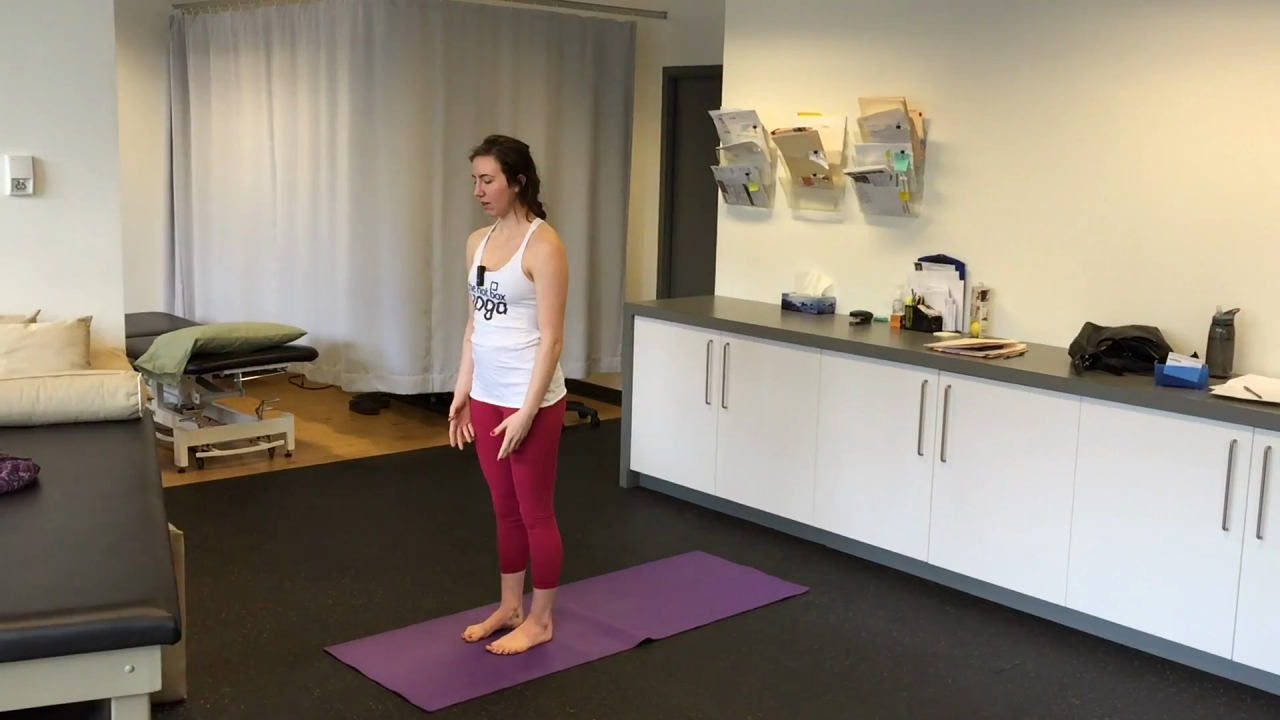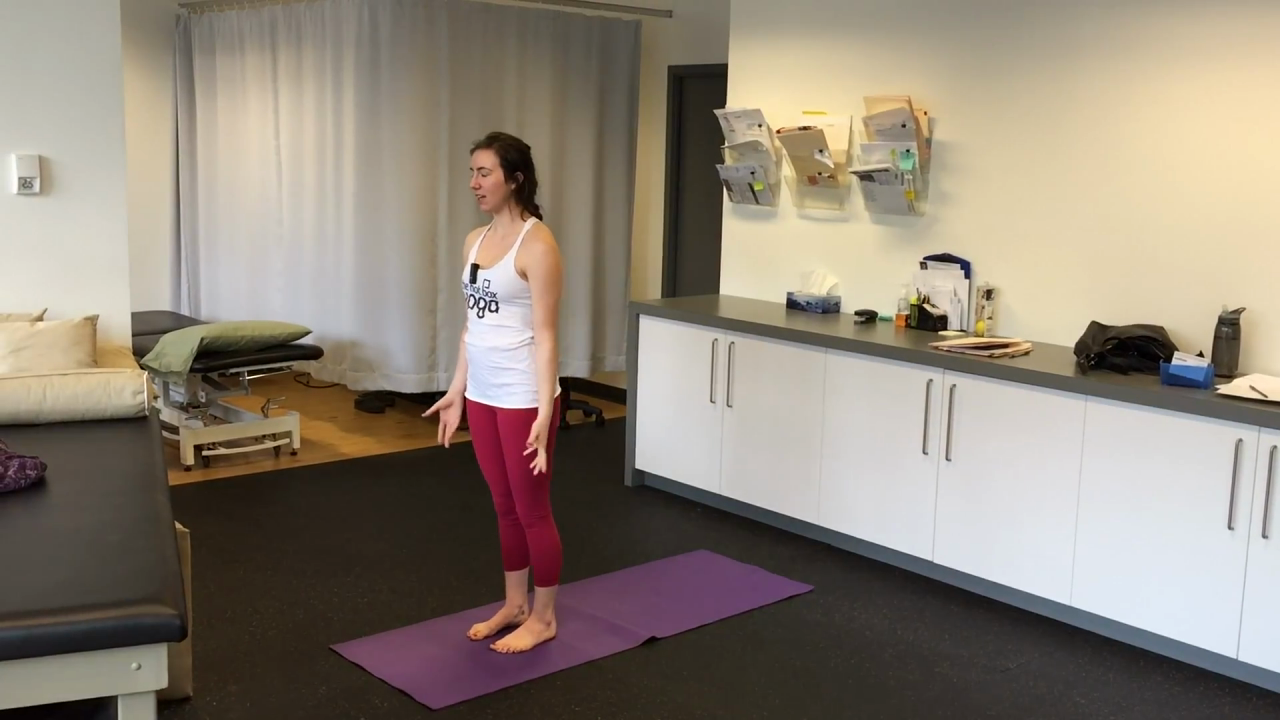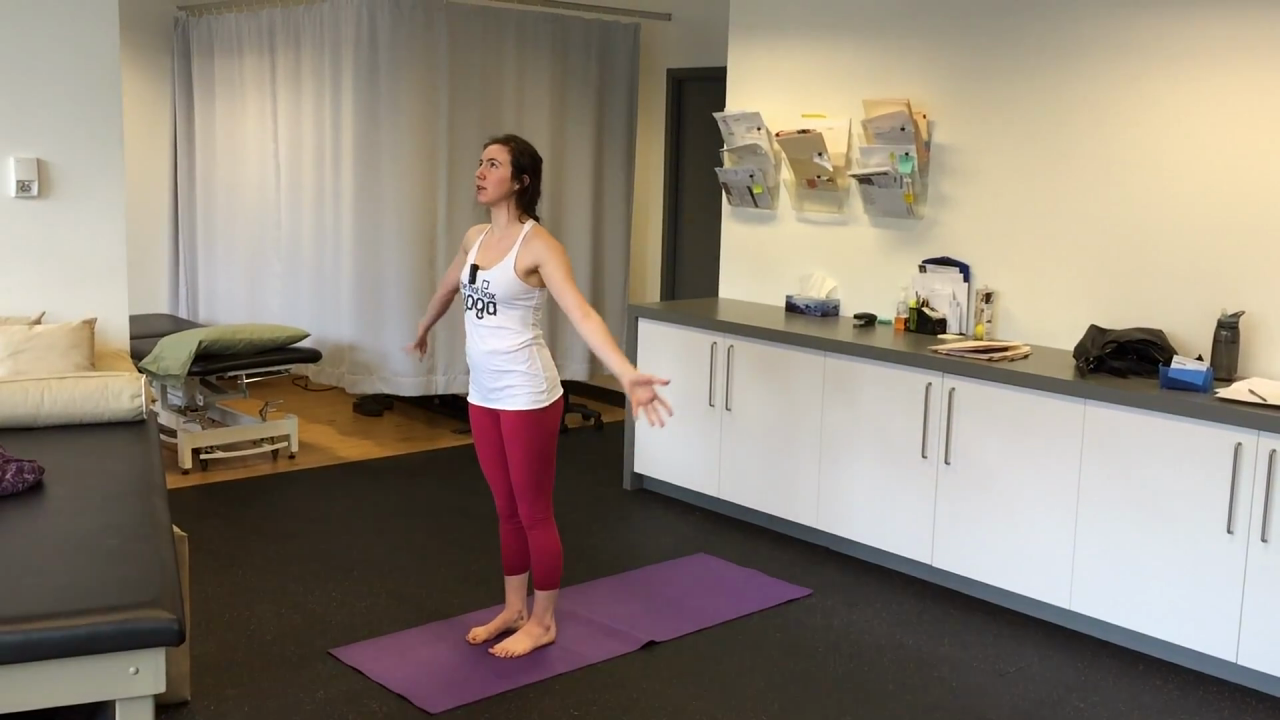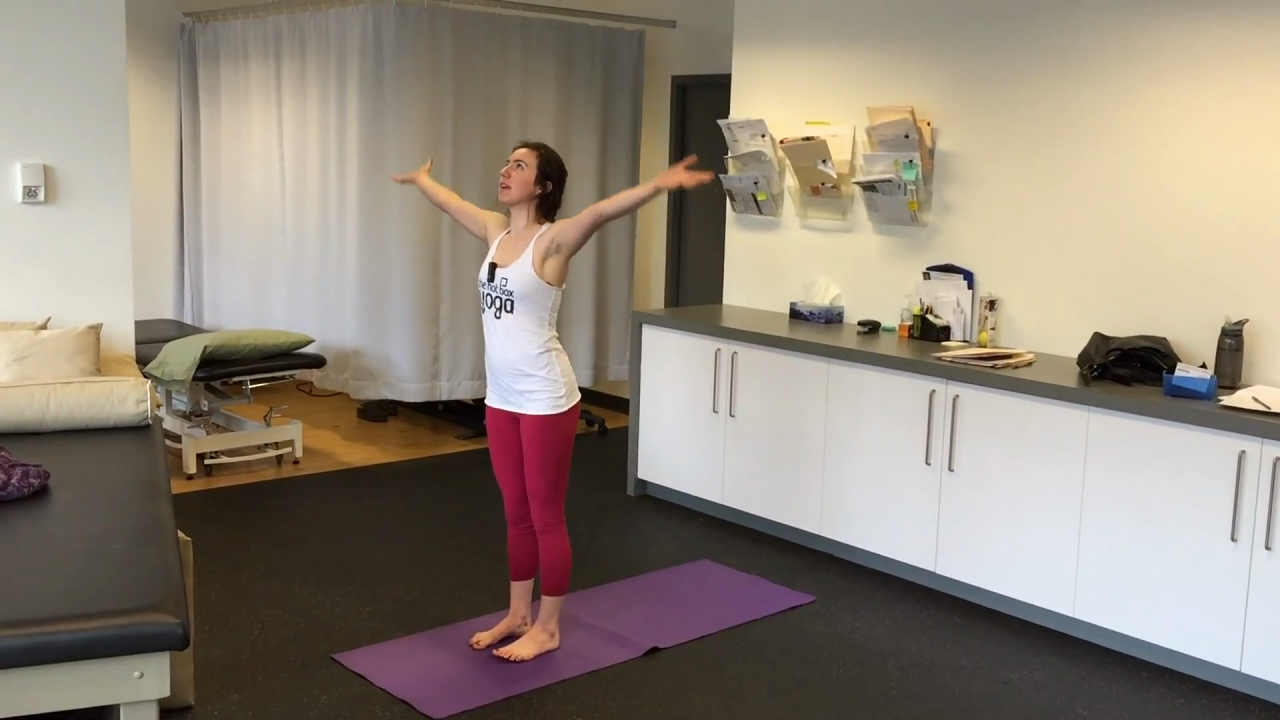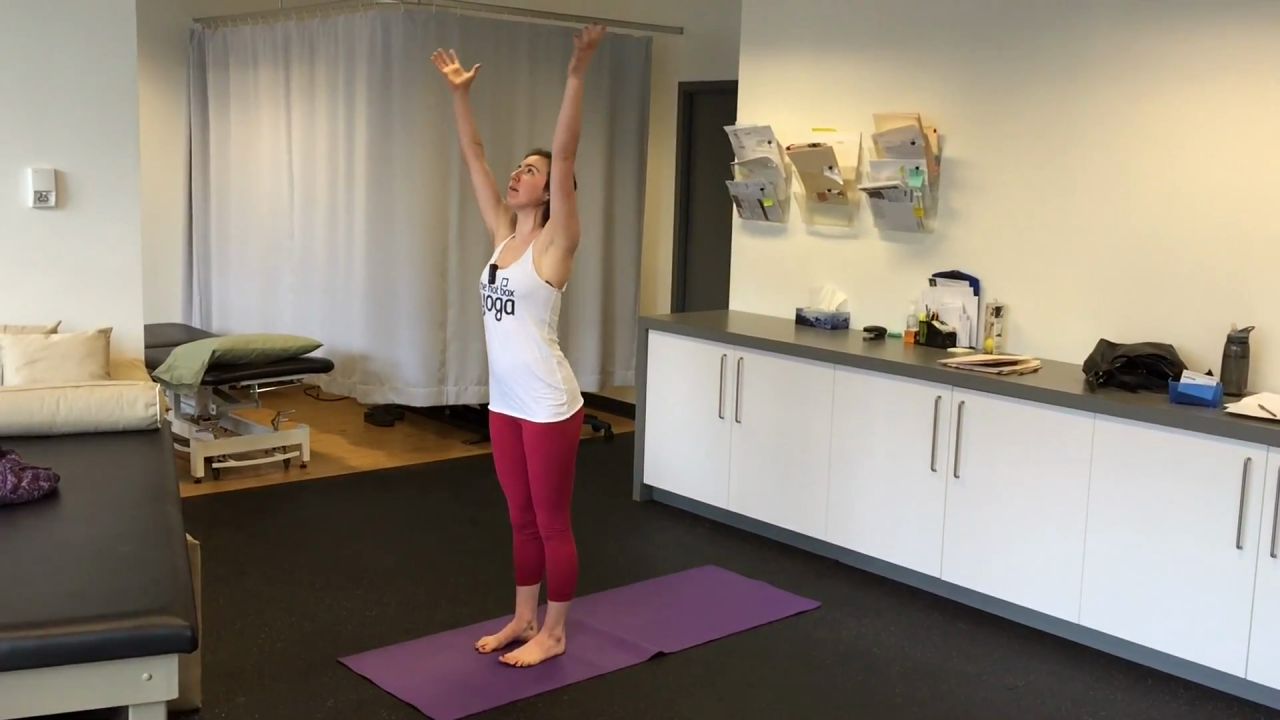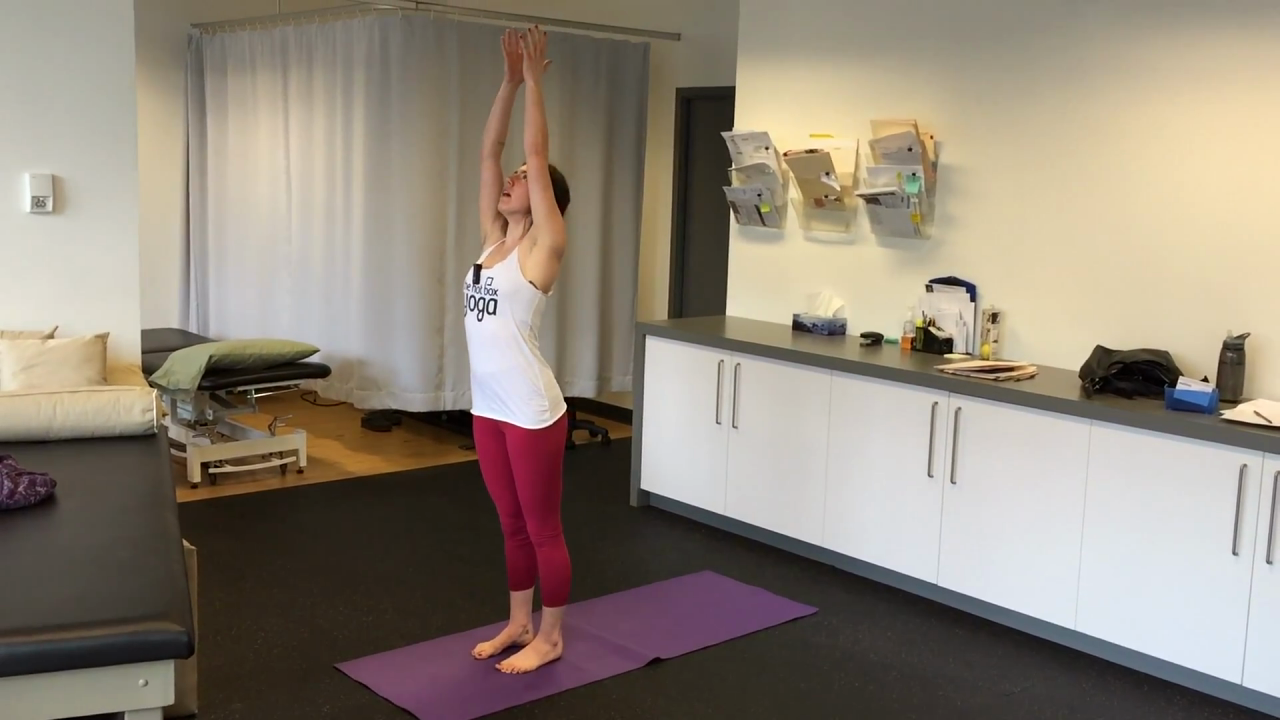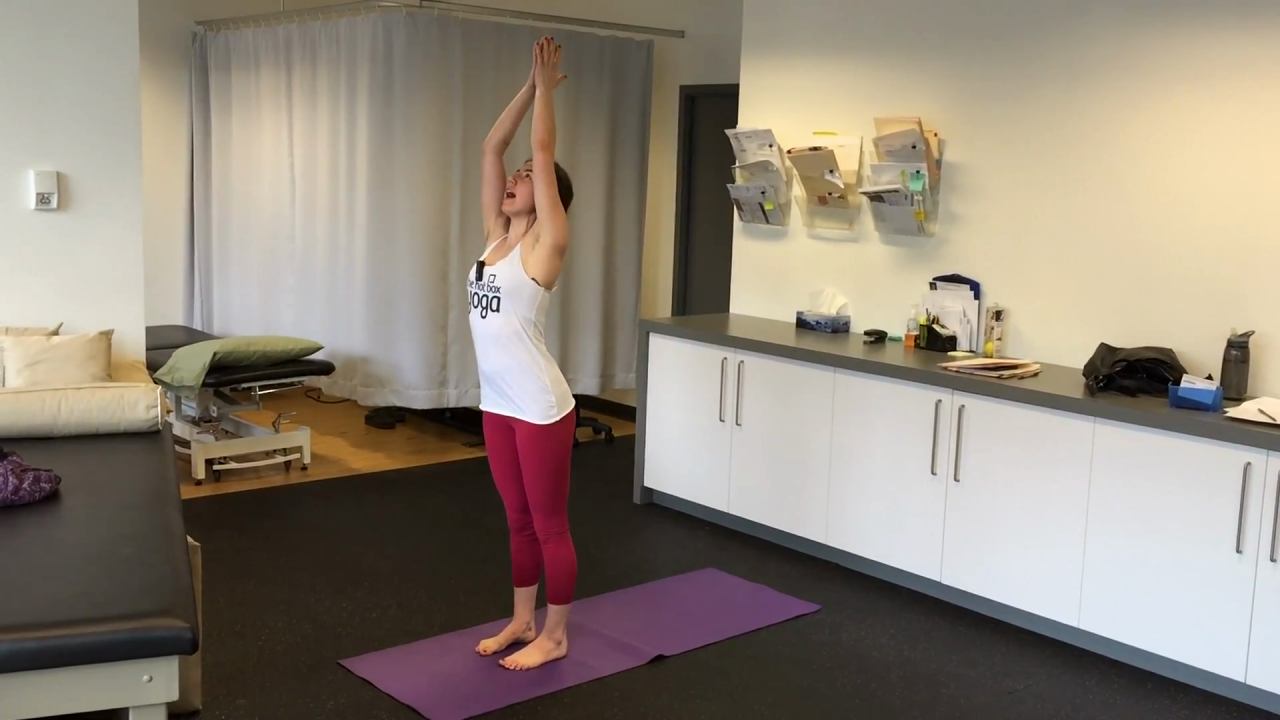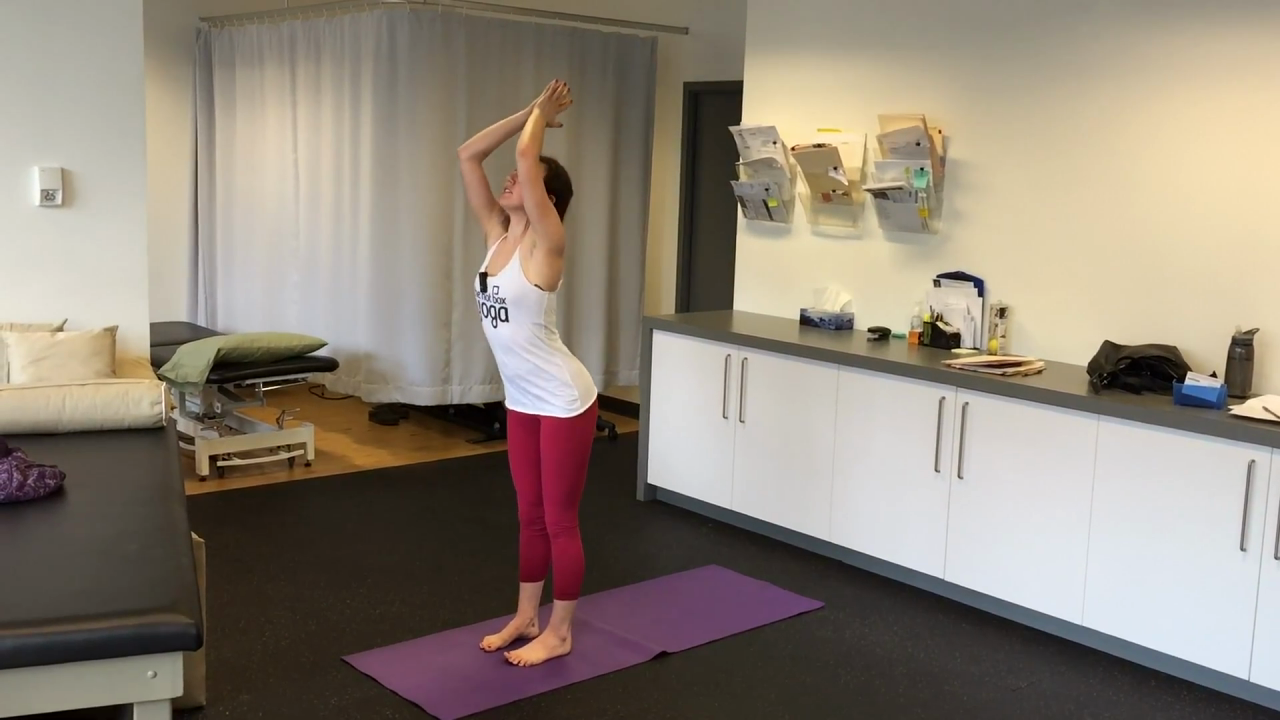
dt=0.5s
person 1, frame 1
left shoulder: (543, 245)
right shoulder: (477, 241)
left elbow: (550, 338)
left wrist: (527, 410)
right wrist: (463, 390)
left hip: (530, 398)
right hip: (487, 395)
left knee: (534, 513)
right knee: (504, 510)
left ankle: (540, 620)
right ankle: (509, 607)
person 1, frame 2
left shoulder: (537, 244)
right shoulder: (475, 241)
left elbow: (544, 335)
left wrist: (544, 416)
right wrist: (456, 392)
left hip: (522, 397)
right hip: (483, 394)
left knee: (532, 511)
right knee: (505, 508)
left ankle: (544, 618)
right ankle: (515, 605)
person 1, frame 3
left shoulder: (538, 244)
right shoulder: (475, 238)
left elbow: (581, 313)
right elbow: (450, 288)
left wrist: (627, 375)
right wrist: (424, 326)
left hip: (527, 396)
right hip: (483, 395)
left knee: (535, 513)
right knee: (507, 510)
left ankle: (543, 621)
right ankle: (513, 609)
person 1, frame 4
left shoulder: (553, 242)
right shoulder: (497, 232)
left elbow: (600, 212)
right elbow: (453, 204)
left wrist: (655, 186)
right wrist: (419, 178)
left hip: (545, 400)
right hip: (501, 398)
left knee: (545, 518)
right knee: (515, 513)
left ankle: (548, 628)
right ankle: (518, 614)
person 1, frame 5
left shoulder: (555, 242)
right shoulder: (503, 235)
left elbow: (565, 158)
right elbow: (473, 156)
left wrist: (578, 74)
right wrist: (459, 91)
left hip: (548, 408)
right hip: (504, 404)
left knee: (552, 524)
right knee: (522, 521)
left ankle: (553, 633)
right ankle: (523, 619)
person 1, frame 6
left shoulder: (544, 245)
right shoulder: (494, 238)
left elbow: (536, 152)
right elbow: (489, 153)
left wrist: (535, 80)
right wrist: (508, 81)
left hip: (531, 412)
right hip: (489, 408)
left knee: (542, 529)
right knee: (512, 525)
left ankle: (550, 638)
right ankle: (519, 624)
person 1, frame 7
left shoulder: (546, 243)
right shoulder: (497, 236)
left elbow: (543, 150)
right elbow: (493, 149)
left wrist: (547, 86)
right wrist: (529, 85)
left hip: (540, 408)
right hip: (497, 405)
left knee: (549, 525)
right knee: (519, 521)
left ankle: (555, 636)
right ankle: (522, 622)
person 1, frame 8
left shoulder: (546, 244)
right shoulder: (497, 235)
left elbow: (526, 158)
right elbow: (467, 156)
left wrist: (540, 115)
right wrist: (529, 112)
left hip: (563, 403)
right hip: (522, 402)
left knee: (559, 519)
right knee: (530, 515)
left ankle: (559, 634)
right ankle: (525, 618)
